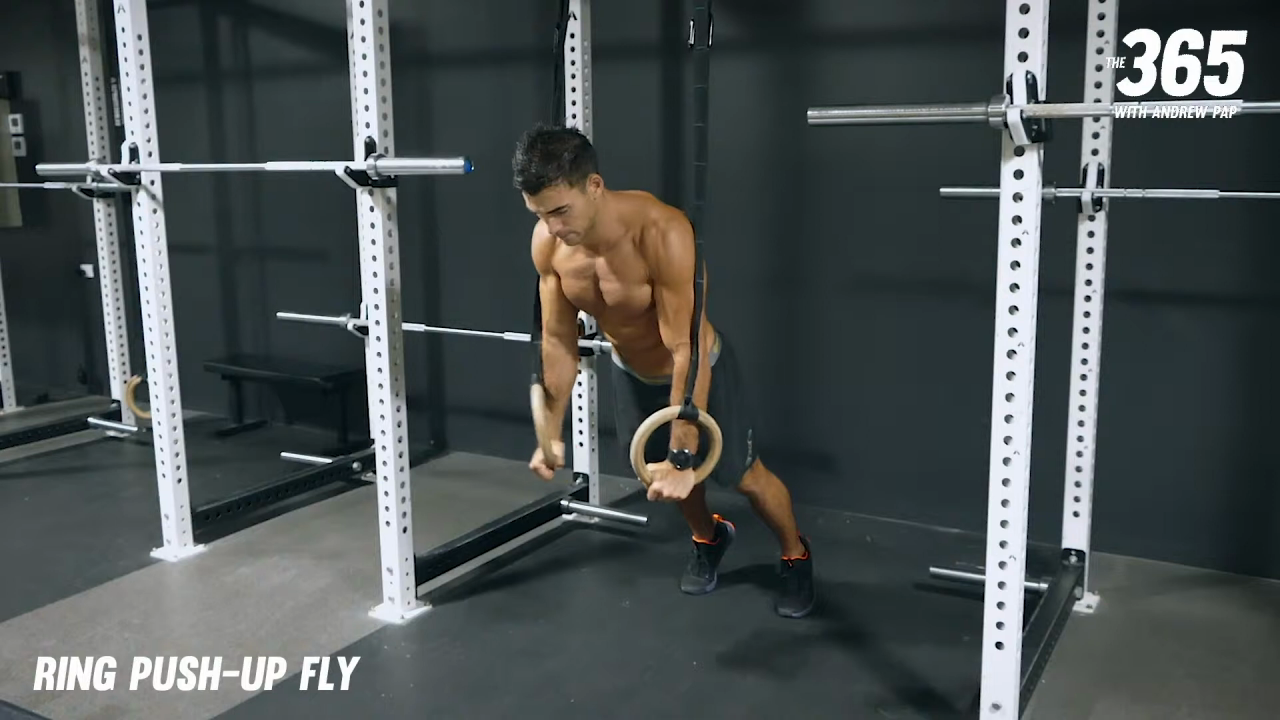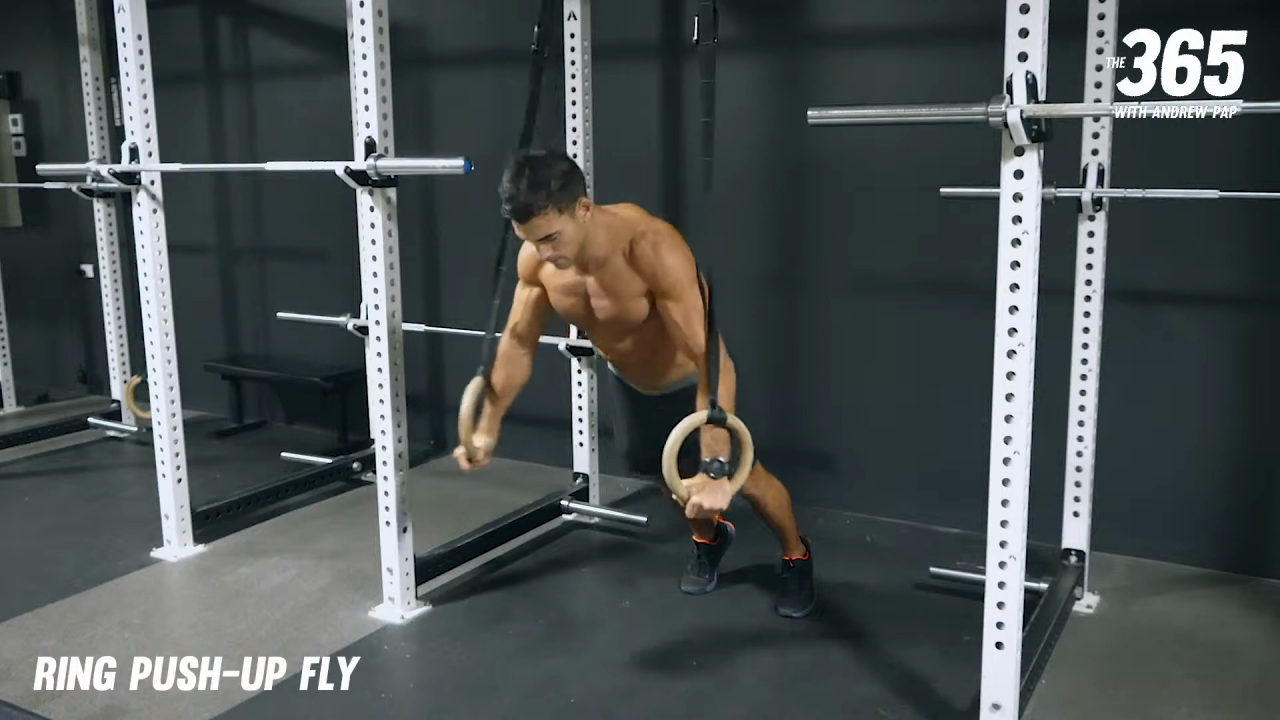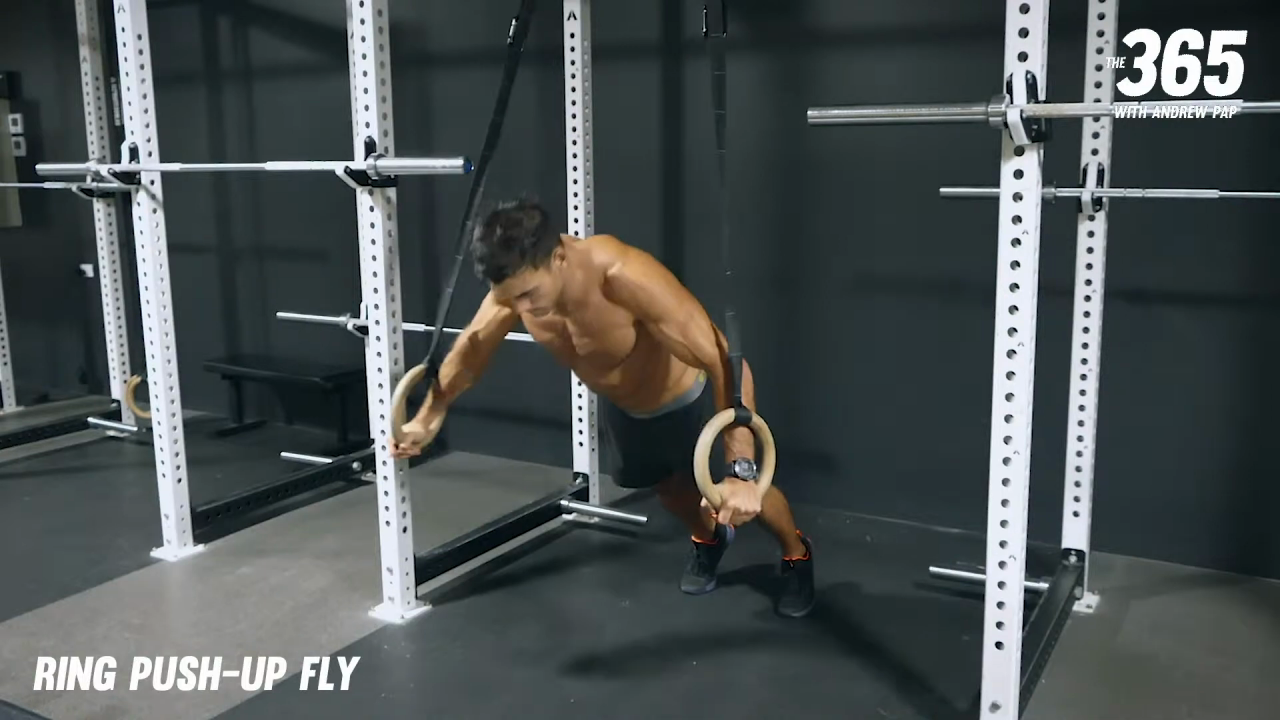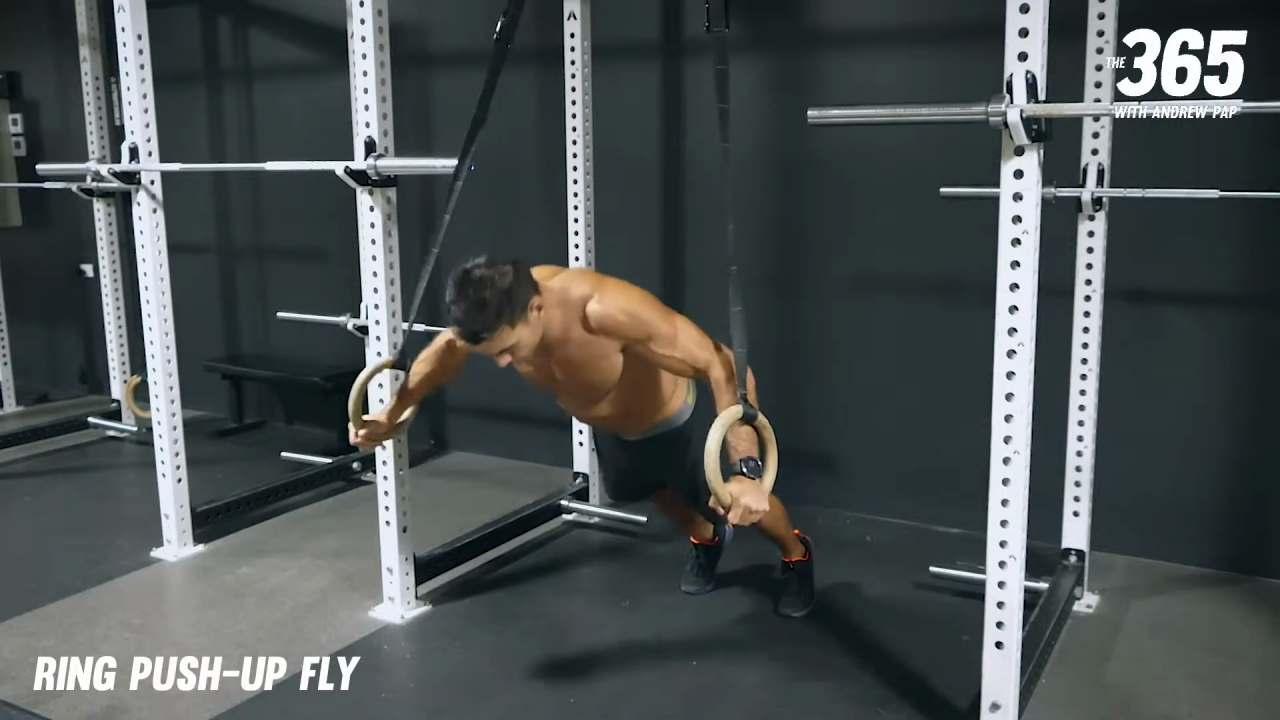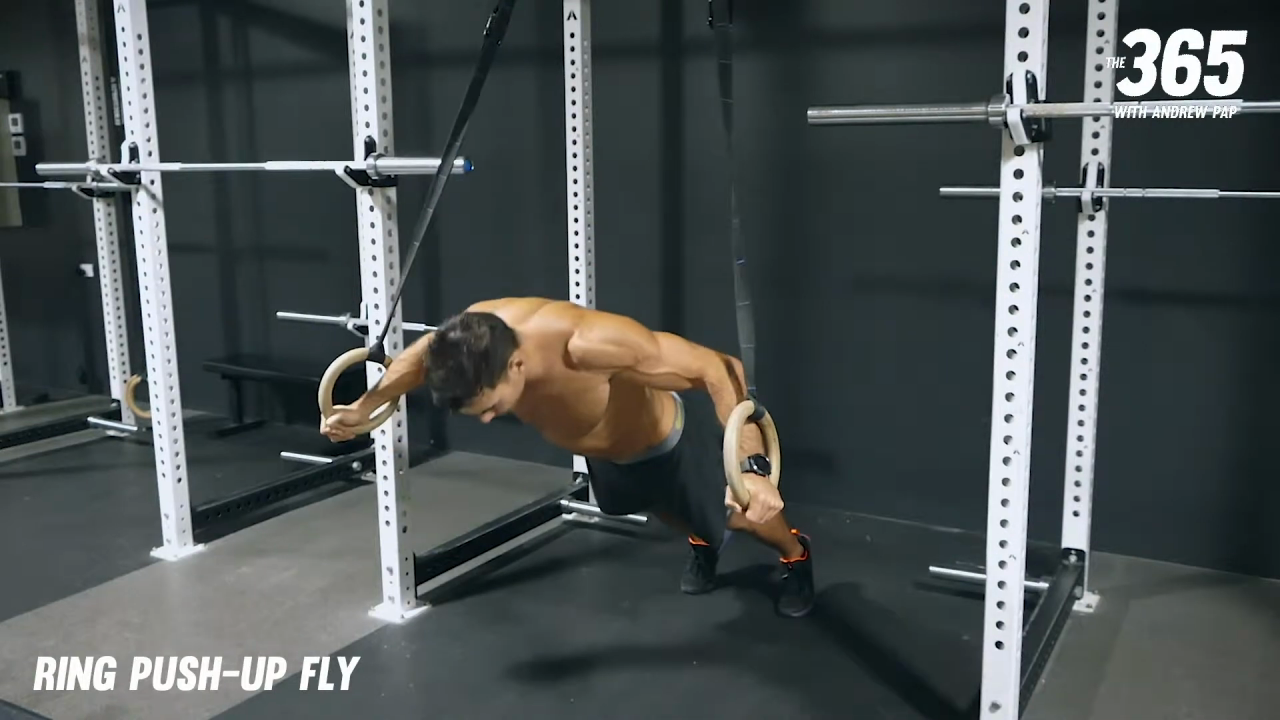
dt=0.3s
person 1, frame 1
left shoulder: (660, 232)
right shoulder: (547, 243)
left elbow: (684, 351)
right elbow: (559, 340)
left wrist: (682, 457)
right wrist: (553, 433)
left hip: (698, 370)
right hip: (631, 373)
left knee: (744, 475)
right knee: (661, 471)
left ankle: (796, 556)
right ankle: (709, 537)
person 1, frame 2
left shoulder: (649, 247)
right shoulder: (537, 255)
left elbow: (712, 360)
right elbow: (518, 341)
right wrist: (488, 424)
left hip: (690, 383)
right hip: (629, 384)
left knee: (749, 480)
right knee: (668, 475)
left ankle: (796, 557)
right ankle: (710, 539)
person 1, frame 3
left shoulder: (627, 278)
right shoulder: (519, 281)
left elbow: (724, 363)
right elbow: (473, 345)
right wrist: (428, 418)
left hip: (684, 402)
right hip: (620, 405)
left knee: (740, 493)
right knee: (666, 485)
left ankle: (796, 555)
right ankle: (708, 538)
person 1, frame 4
left shoulder: (604, 309)
right shoulder: (500, 313)
left elbow: (722, 365)
right elbow: (444, 350)
left wrist: (746, 470)
right wrist: (391, 414)
left hip: (676, 421)
right hip: (612, 430)
left knee: (740, 503)
right knee: (659, 497)
left ankle: (796, 555)
right ankle: (706, 539)
person 1, frame 5
left shoulder: (585, 343)
right shoulder: (478, 333)
left elbow: (722, 370)
right elbow: (422, 355)
left wrist: (753, 468)
right wrist: (363, 408)
left hip: (666, 442)
right hip: (604, 452)
left knee: (737, 512)
right knee: (658, 509)
left ankle: (796, 554)
right ankle: (702, 542)
